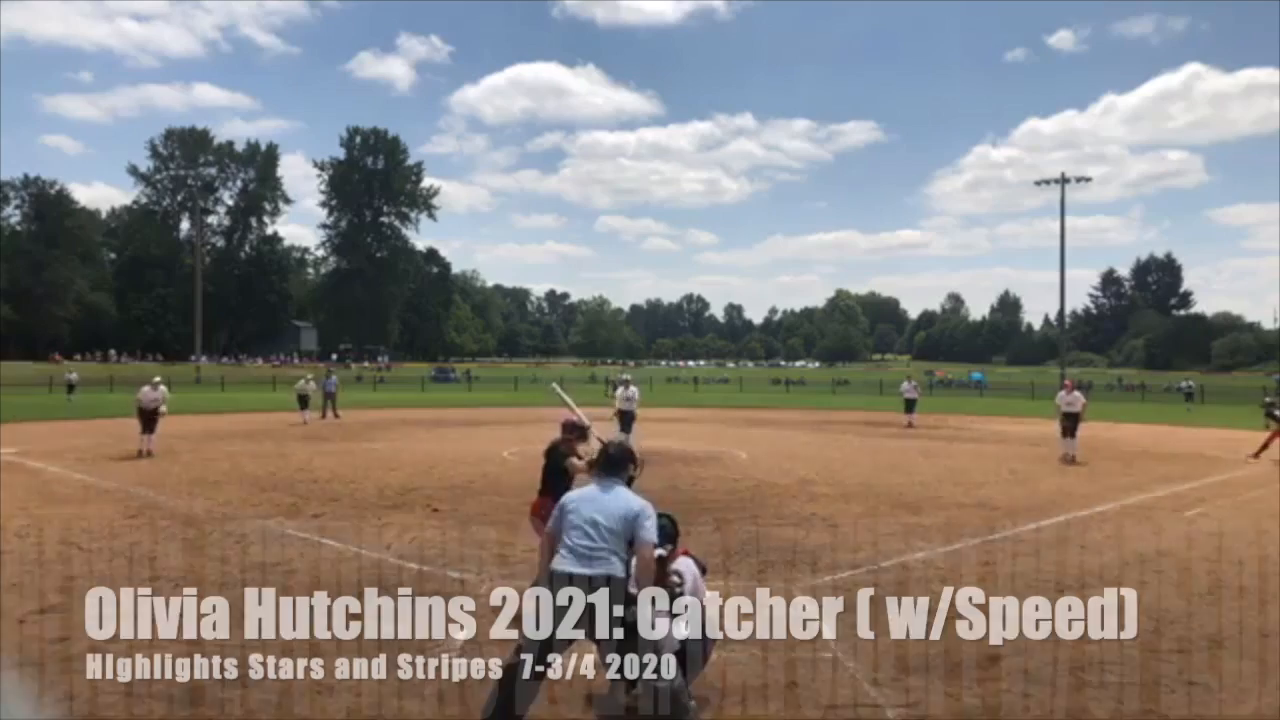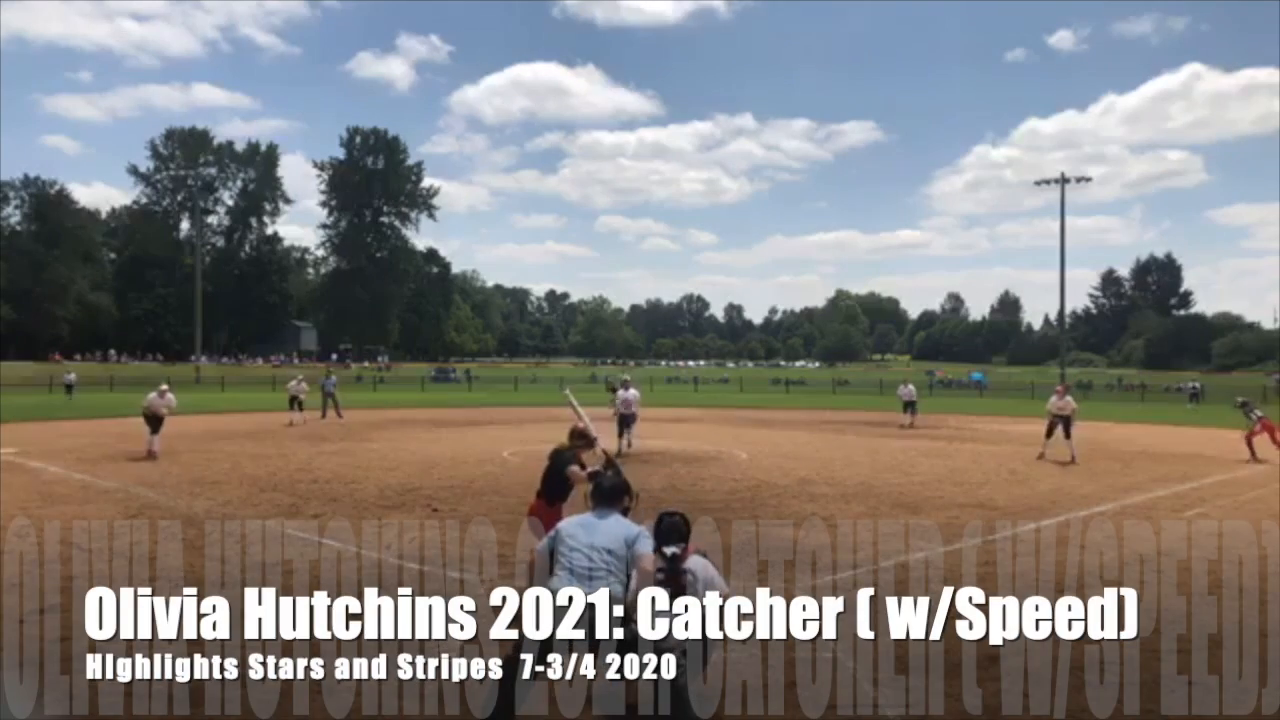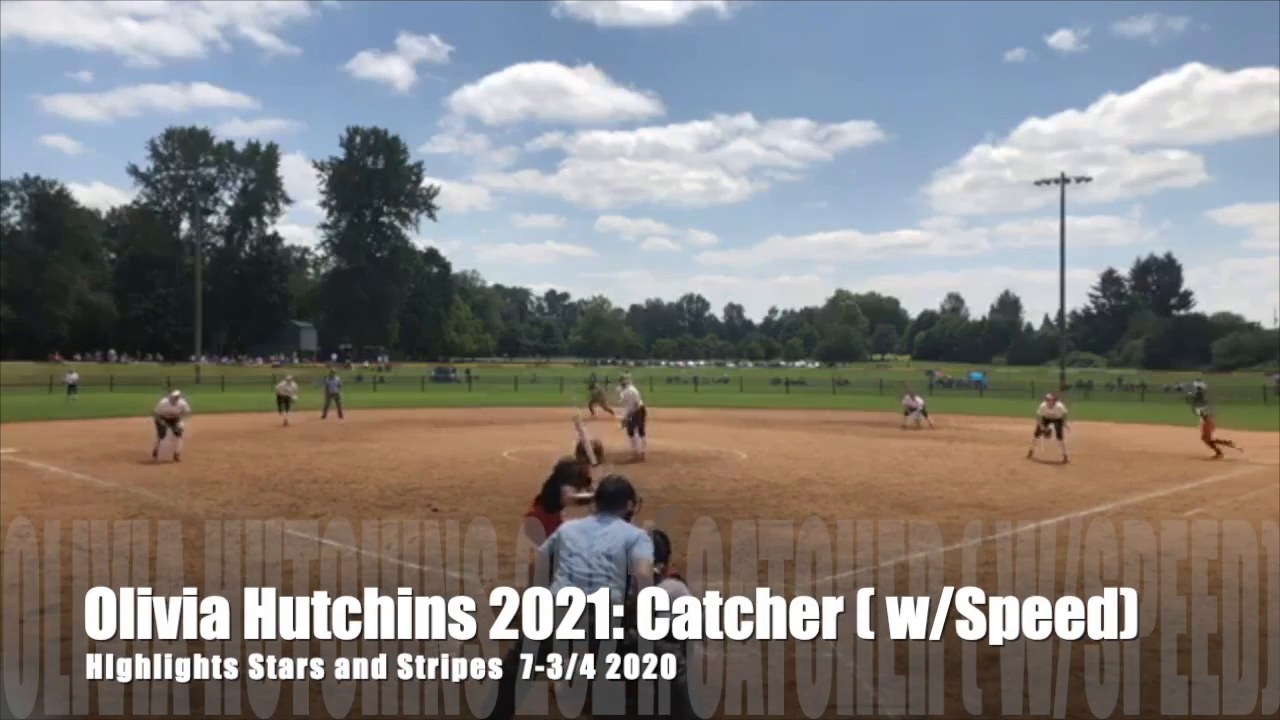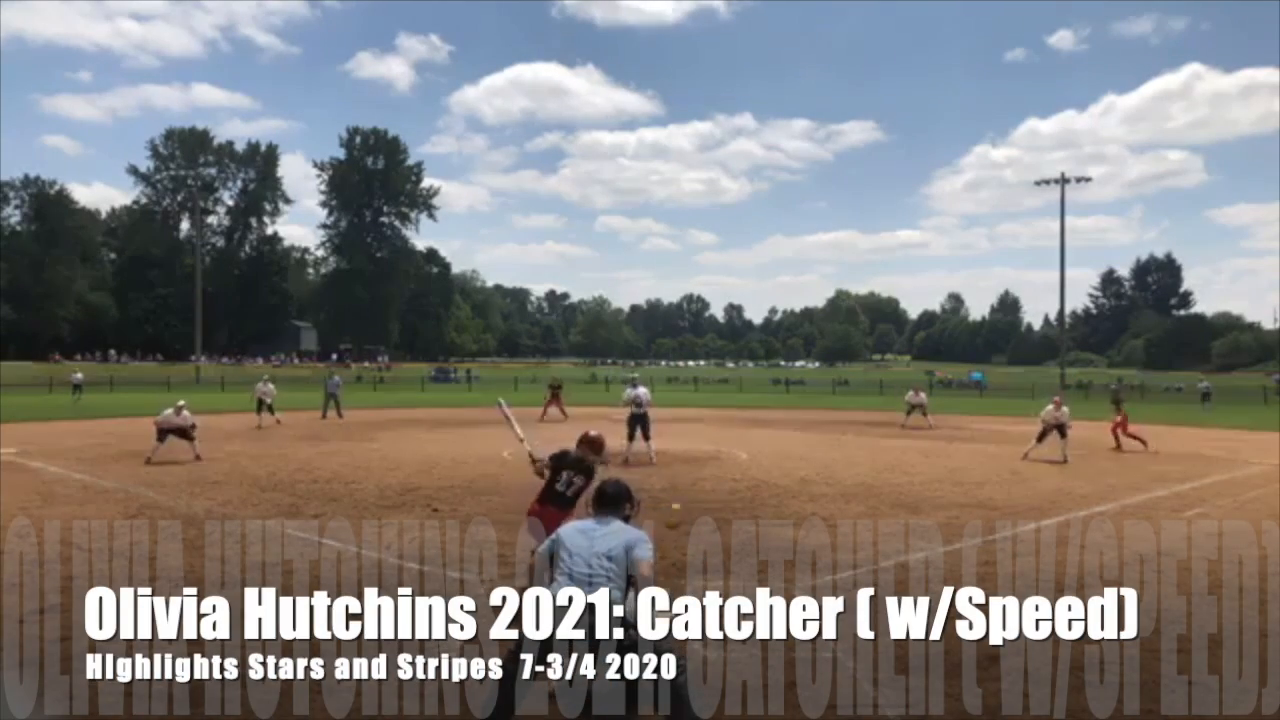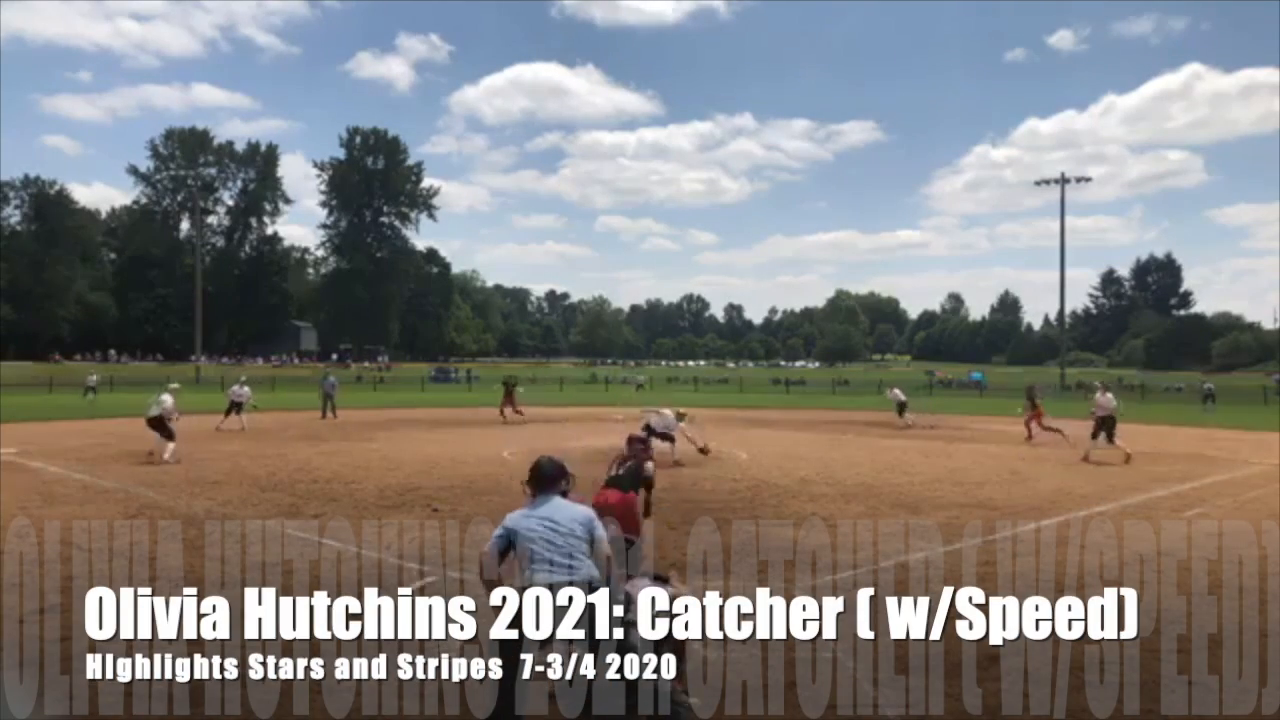
dt=0.5s
person 1, frame 1
left shoulder: (571, 496)
right shoulder: (638, 506)
left elbow: (546, 542)
right elbow: (646, 554)
left wrist: (543, 588)
left hip: (560, 588)
right hip: (609, 591)
left knee: (529, 658)
person 1, frame 2
left shoulder: (566, 524)
right shoulder: (635, 531)
left elbow: (536, 559)
right elbow: (646, 570)
left hip: (558, 609)
left knee: (516, 662)
person 1, frame 3
left shoulder: (567, 528)
right shoulder: (635, 535)
left elbow: (536, 568)
right elbow: (643, 576)
left hip: (554, 618)
left knee: (516, 663)
person 1, frame 4
left shoulder: (565, 530)
right shoulder: (635, 536)
left elbow: (536, 565)
right elbow: (644, 576)
left hip: (557, 620)
left knee: (514, 665)
right knee: (671, 666)
person 1, frame 5
left shoulder: (514, 519)
right shoulder: (584, 513)
left elbow: (486, 566)
right elbow: (607, 559)
right hip: (586, 596)
left knee: (511, 659)
